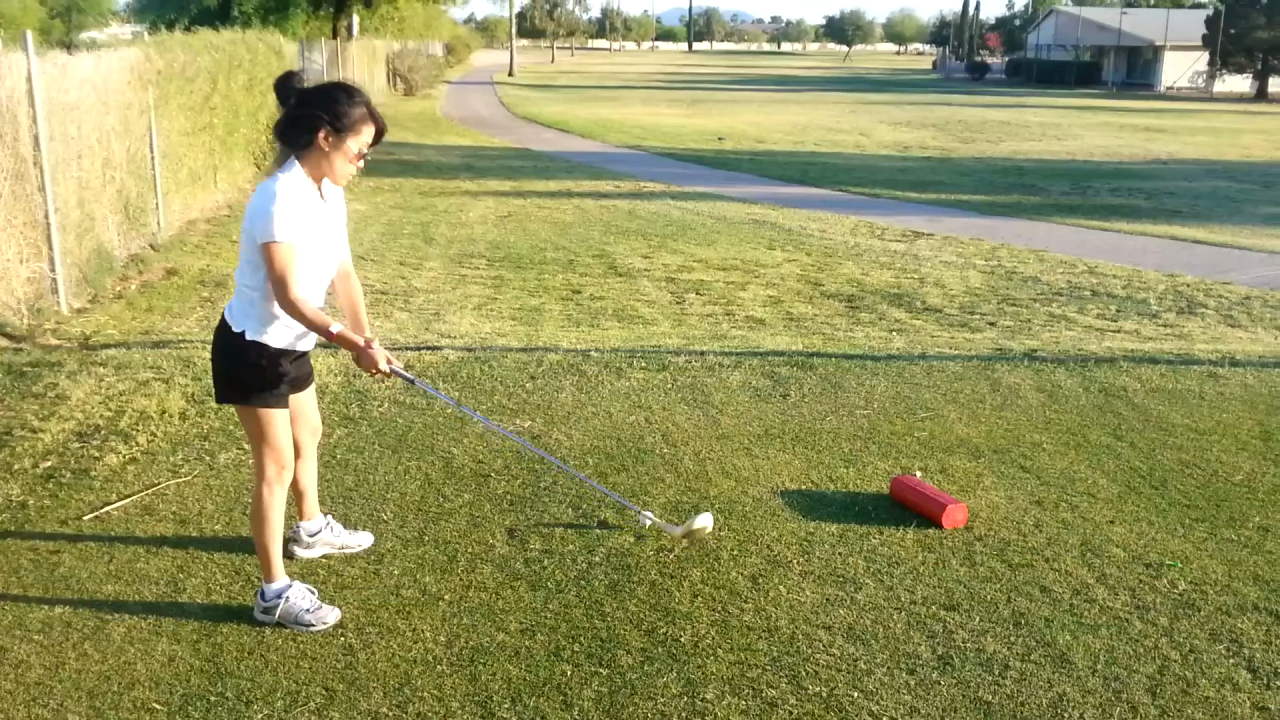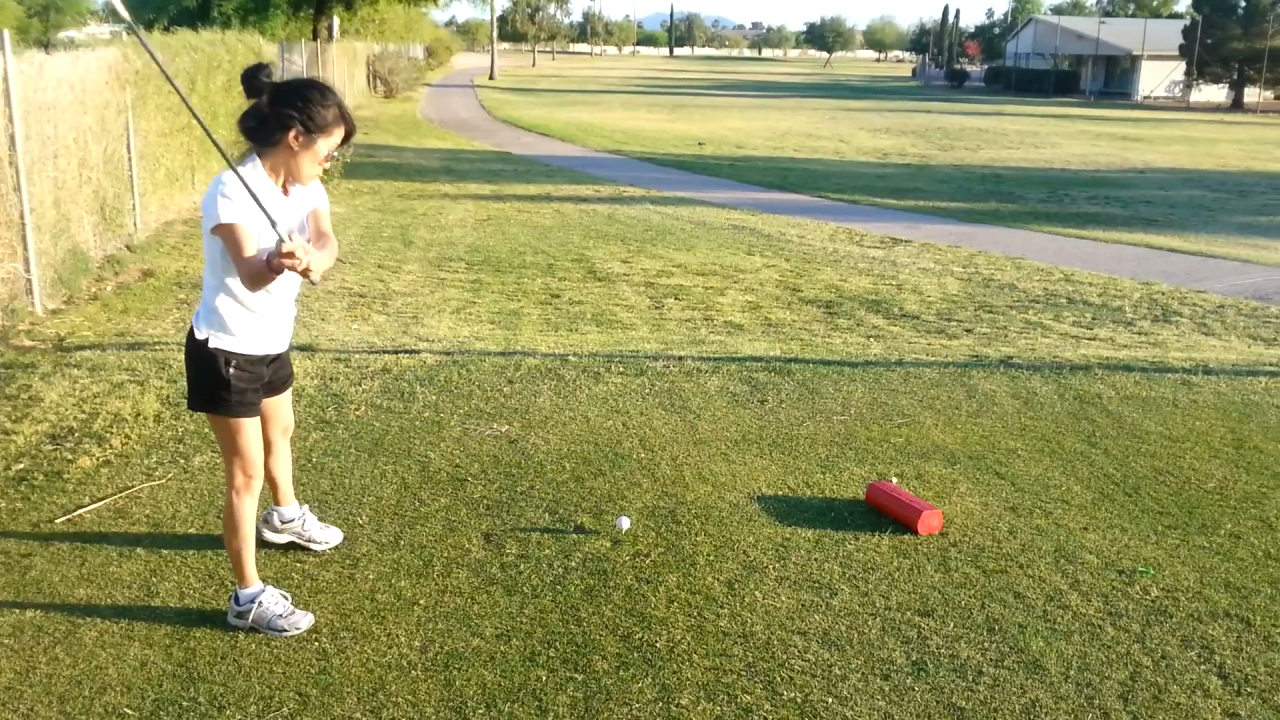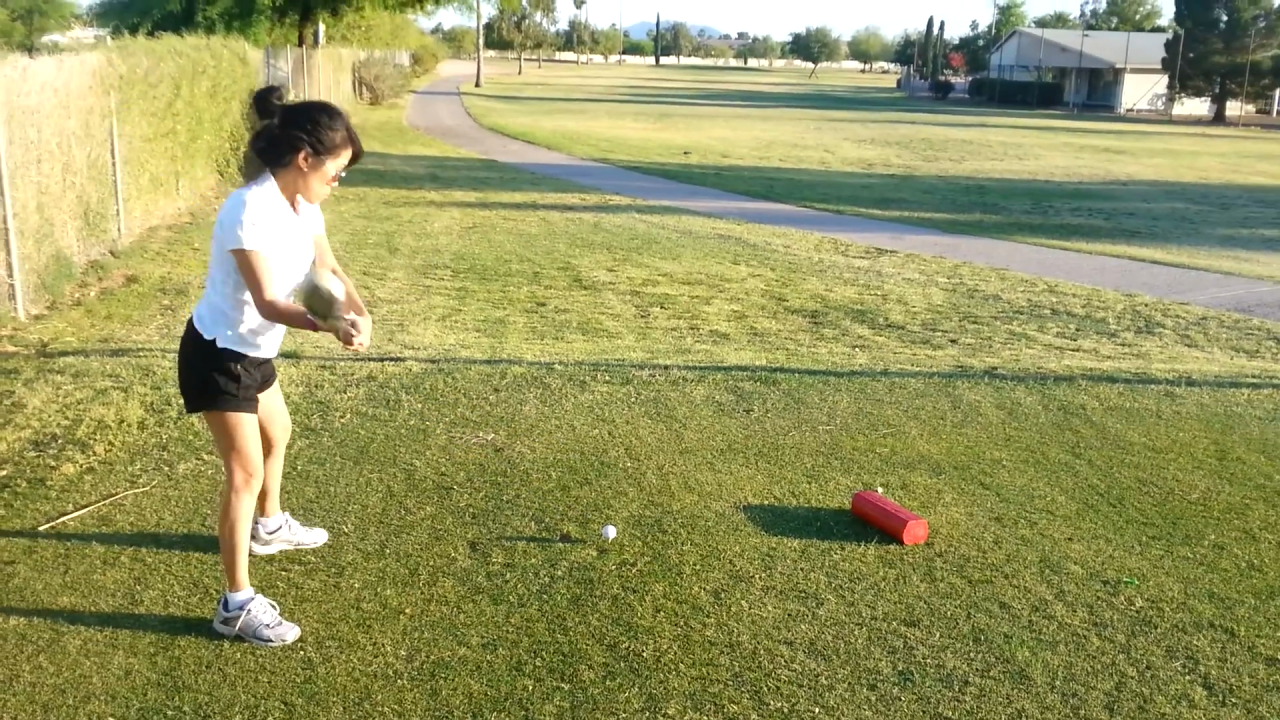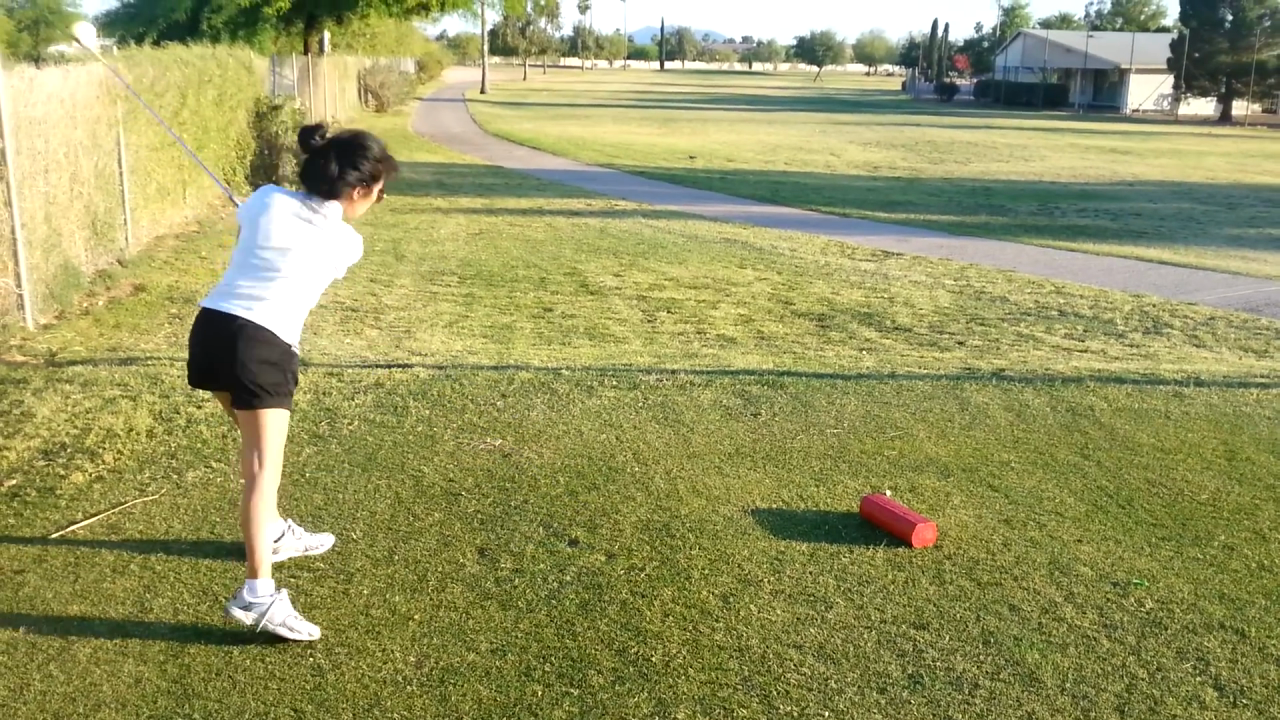
dt=0.4s
person 1, frame 1
left shoulder: (329, 194)
right shoulder: (280, 199)
left elbow: (343, 273)
right elbow: (289, 298)
left wrist: (364, 331)
right wrist: (352, 342)
left hip: (289, 346)
right hip: (253, 347)
left knee: (307, 437)
right knee: (276, 465)
left ankle: (311, 528)
right ankle: (275, 592)
person 1, frame 2
left shoulder: (306, 190)
right shoulder: (229, 191)
left elbow: (326, 242)
right elbow: (248, 275)
left wrist: (309, 256)
right wrist: (276, 263)
left hip: (272, 346)
right hip: (225, 352)
left knee: (280, 433)
right knee: (246, 473)
left ankle: (285, 516)
right ankle: (249, 596)
person 1, frame 3
left shoulder: (301, 207)
right shoulder: (252, 212)
left elbow: (330, 272)
right elbow: (267, 301)
left wrist: (356, 312)
right wrist: (328, 326)
left hip: (250, 350)
right hip: (221, 353)
left knee: (277, 436)
right knee: (244, 469)
left ankle: (268, 525)
right ankle: (238, 602)
person 1, frame 4
left shoulder: (267, 199)
right shoulder: (346, 242)
left hip: (212, 328)
right hip: (263, 342)
left knee: (255, 437)
right knee: (266, 462)
left ankle: (273, 532)
right ankle: (256, 591)
